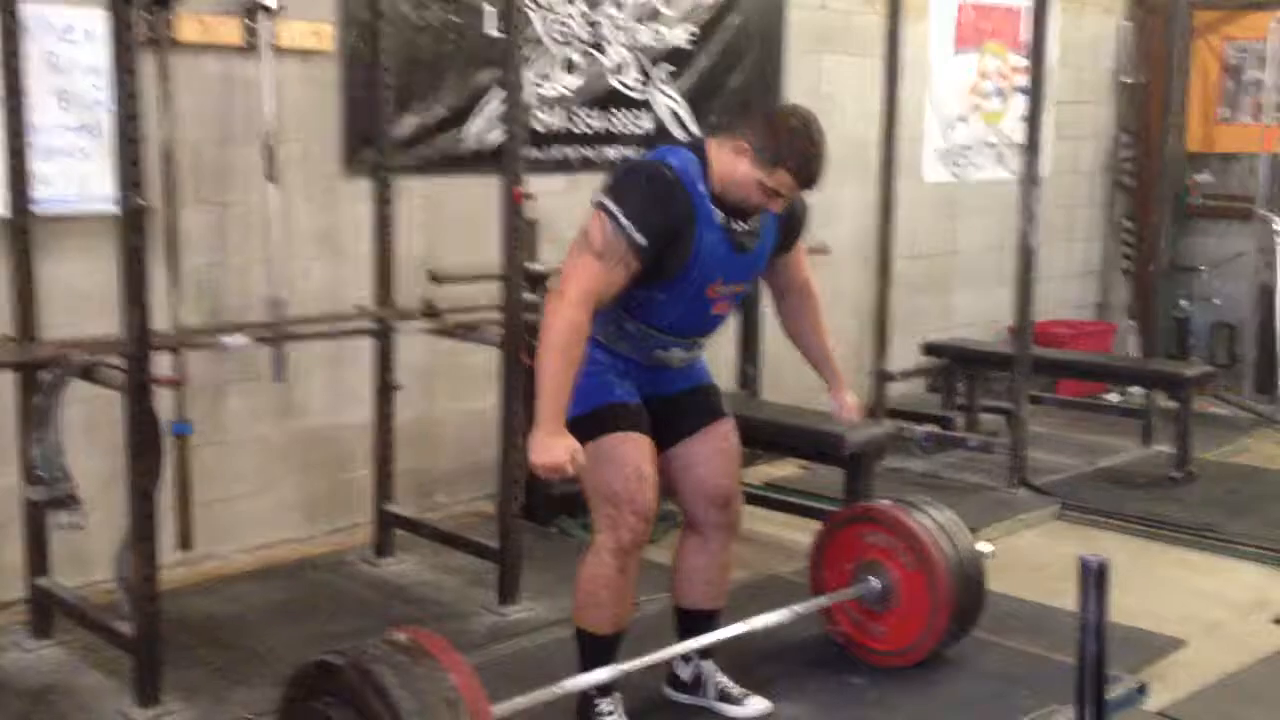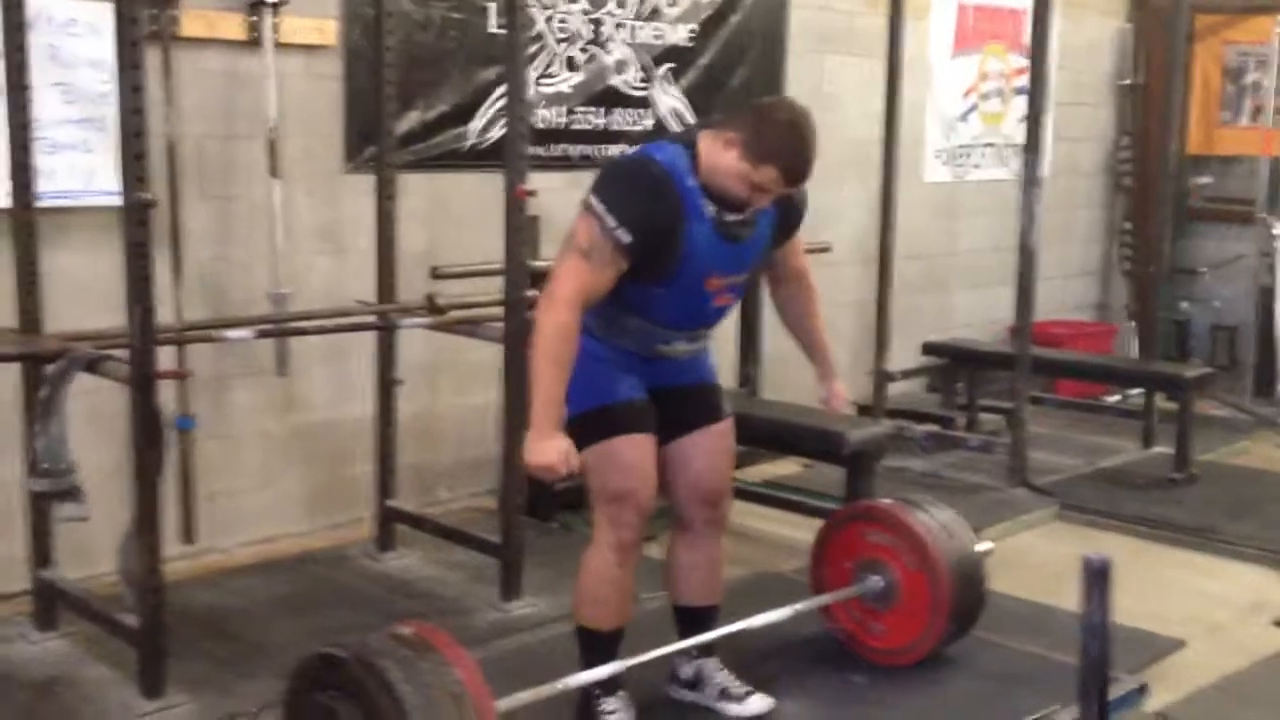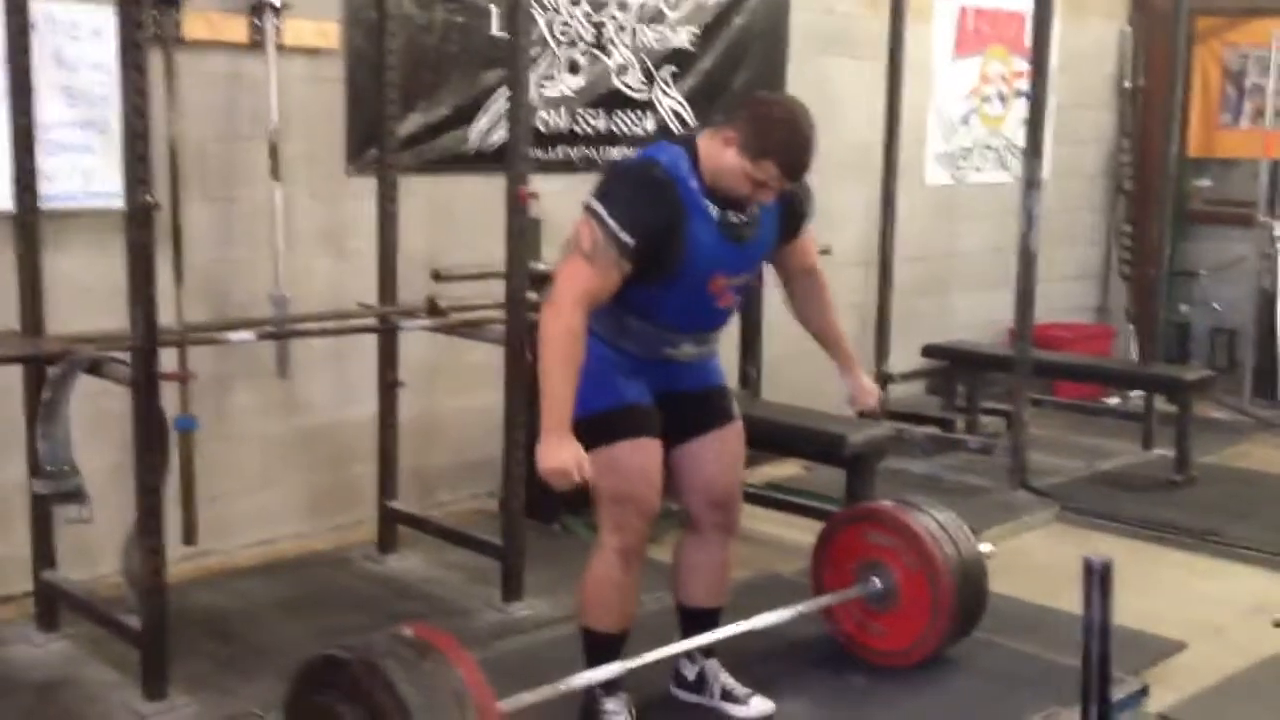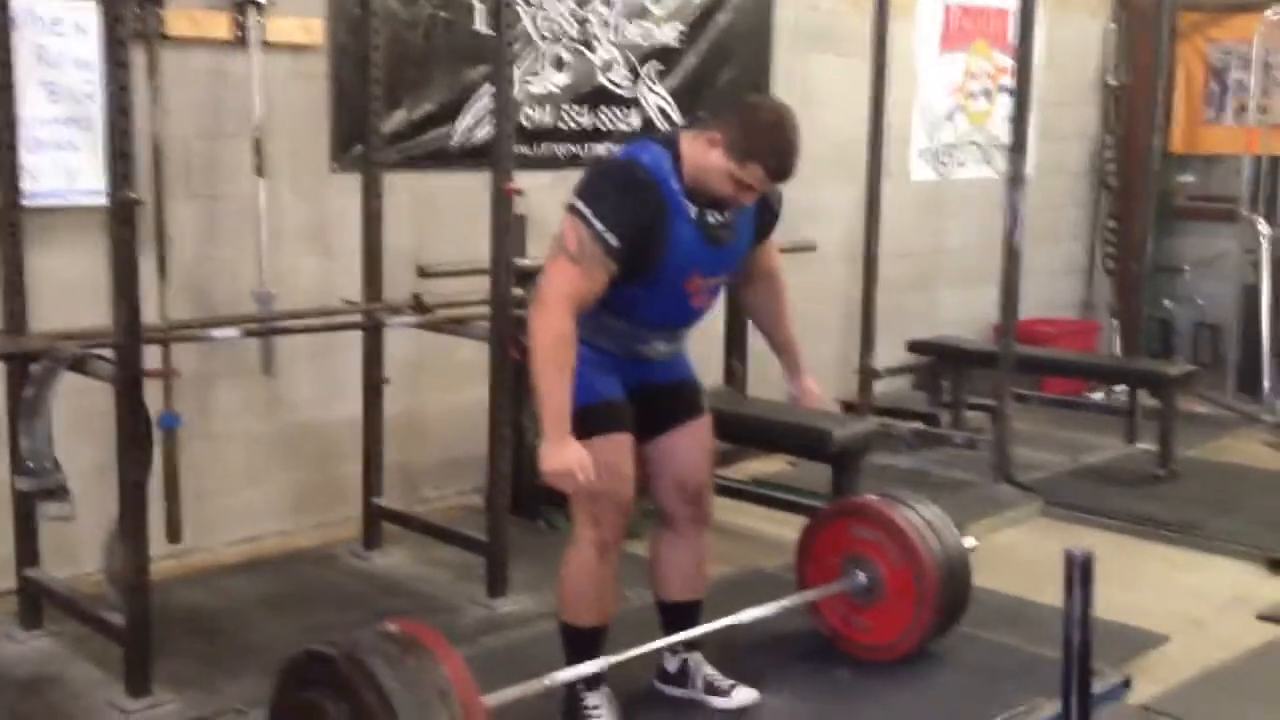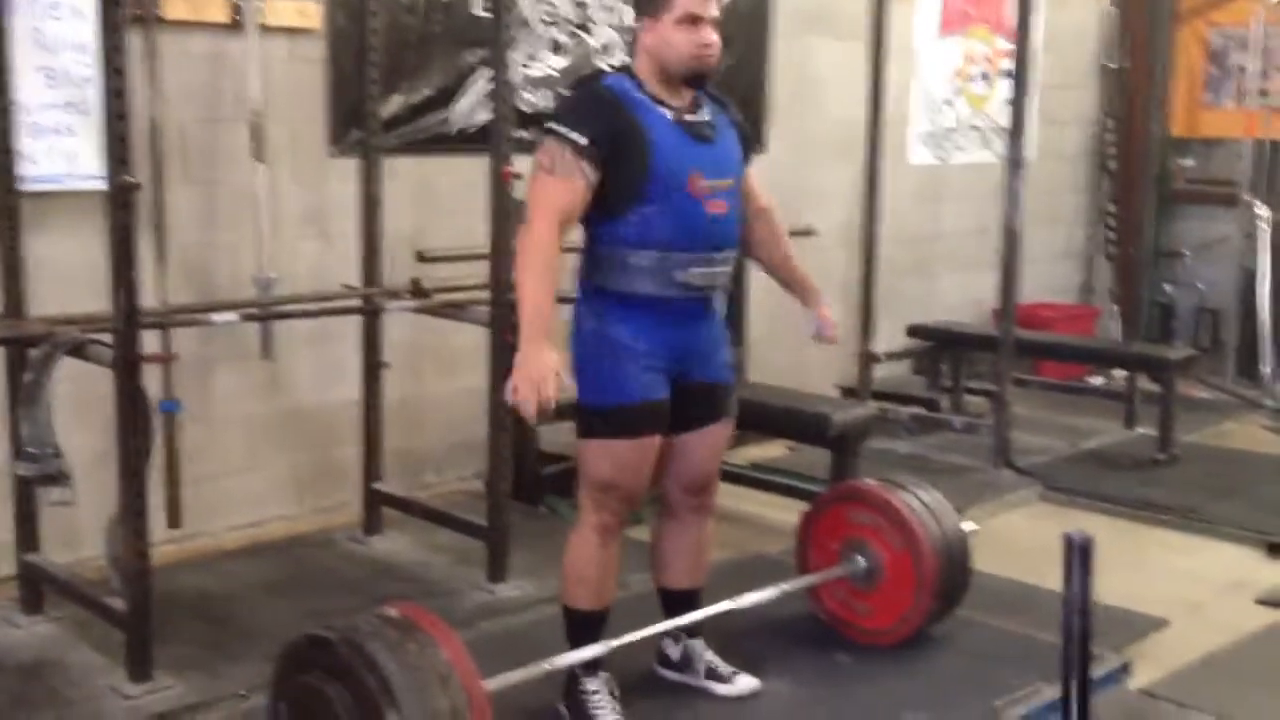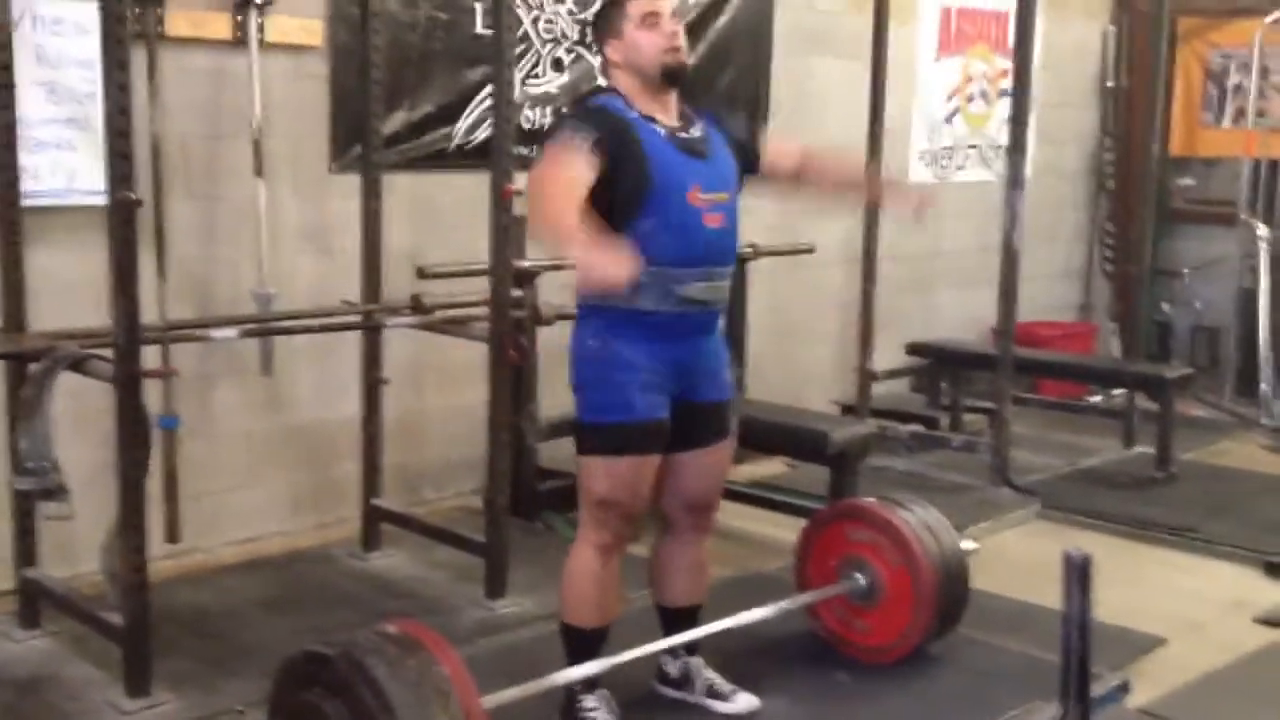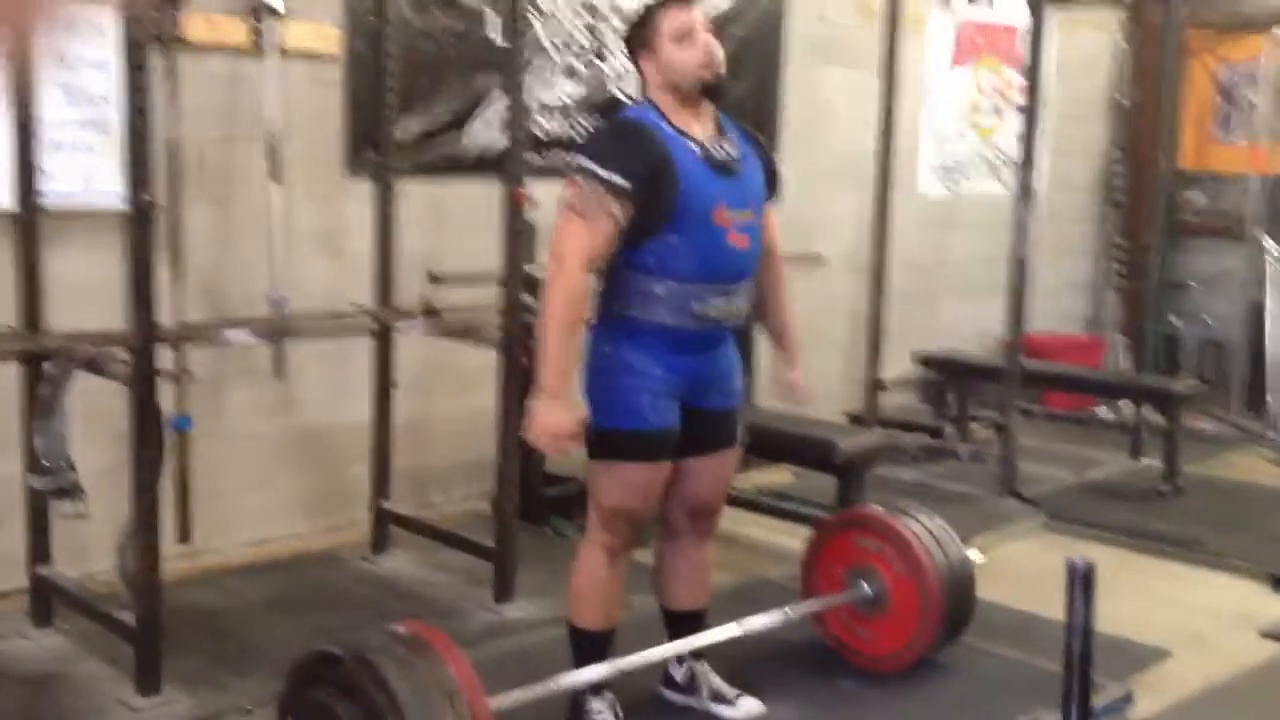
dt=0.7s
person 1, frame 1
left shoulder: (780, 207)
right shoulder: (656, 190)
left elbow: (795, 292)
right elbow: (571, 301)
left wrist: (836, 384)
right wrist: (548, 428)
left hip: (676, 365)
right hip: (602, 364)
left knee: (718, 513)
right knee: (627, 526)
left ankle: (692, 667)
person 1, frame 2
left shoulder: (776, 196)
right shoulder: (645, 185)
left elbow: (791, 280)
right elbow: (561, 302)
left wrist: (826, 372)
right wrist: (545, 428)
left hip: (682, 359)
right hip: (606, 359)
left knee: (706, 512)
right knee: (624, 523)
left ankle: (696, 666)
person 1, frame 3
left shoulder: (780, 195)
right shoulder: (647, 188)
left elbow: (803, 277)
right elbow: (566, 304)
left wrist: (849, 368)
right wrist: (555, 433)
left hip: (689, 363)
right hip: (613, 362)
left knee: (717, 514)
right knee: (629, 528)
left ankle: (697, 667)
person 1, frame 4
left shoulder: (753, 198)
right shoulder: (629, 188)
left elbow: (760, 279)
right elbow: (553, 307)
left wrist: (795, 370)
right wrist: (556, 435)
left hip: (659, 357)
right hip: (589, 358)
left knee: (689, 506)
right knee: (604, 520)
left ankle: (680, 661)
person 1, frame 5
left shoulder: (721, 118)
right shoulder: (601, 110)
left elbow: (755, 217)
right elbow: (542, 226)
left wrist: (810, 297)
right wrist: (535, 342)
left hip: (703, 332)
right hip: (624, 334)
left knee: (694, 496)
right knee: (609, 507)
left ankle: (681, 645)
person 1, frame 6
left shoulder: (719, 129)
right shoulder: (598, 125)
left elbow: (801, 163)
right elbow: (553, 196)
left wrist: (879, 185)
right wrist: (588, 249)
left hip: (703, 345)
right hip: (623, 348)
left knee: (693, 514)
right knee: (609, 522)
left ankle: (682, 662)
person 1, frame 7
left shoulder: (749, 149)
right shoulder: (626, 146)
left elbow: (763, 258)
right elbow: (569, 269)
left wrist: (786, 351)
right wrist: (551, 391)
left hip: (717, 360)
right hip: (642, 361)
left knee: (697, 520)
right knee: (617, 529)
